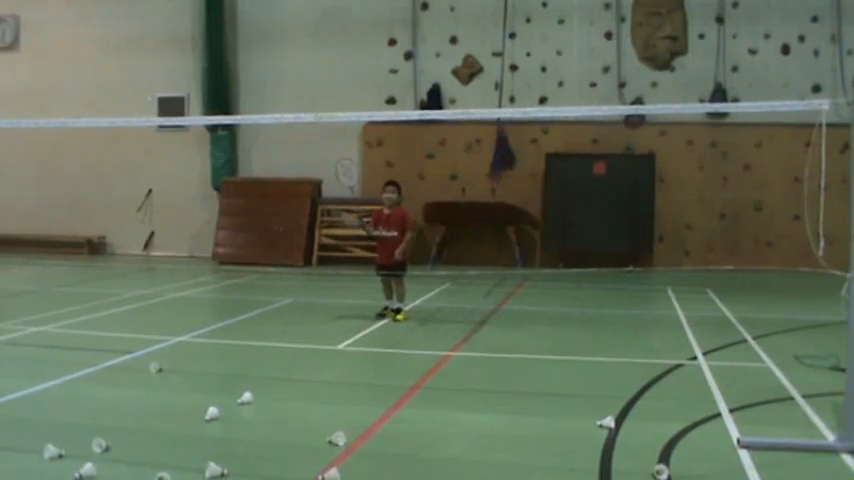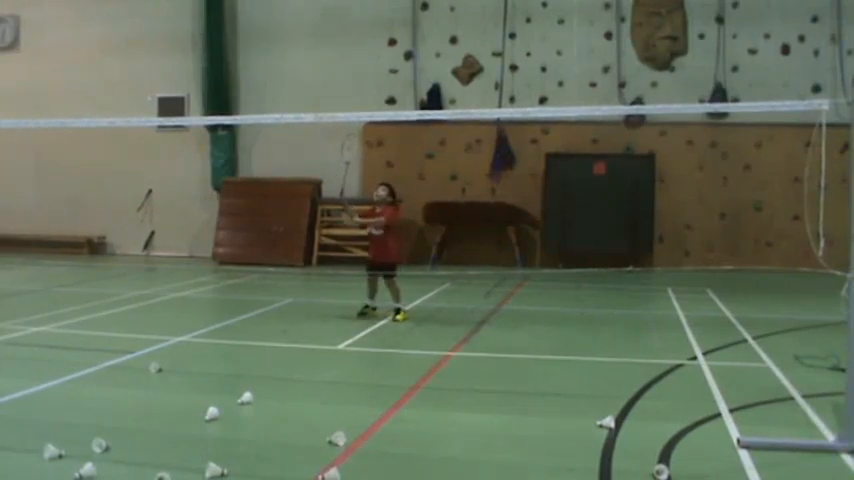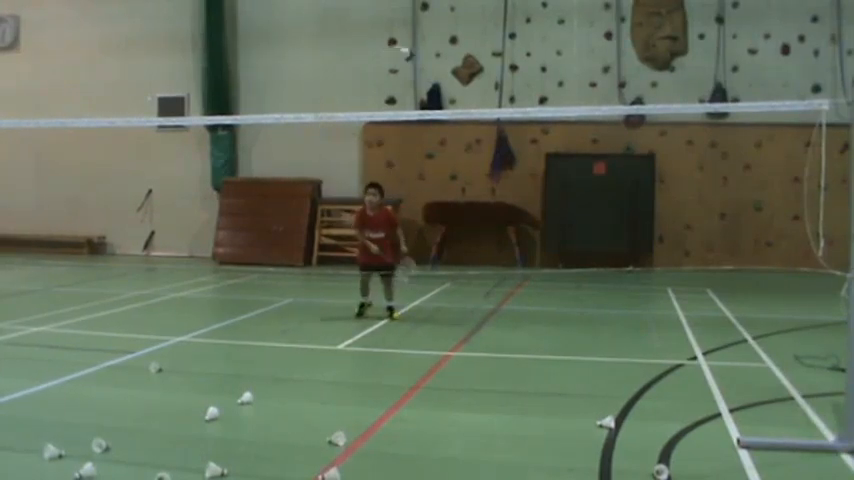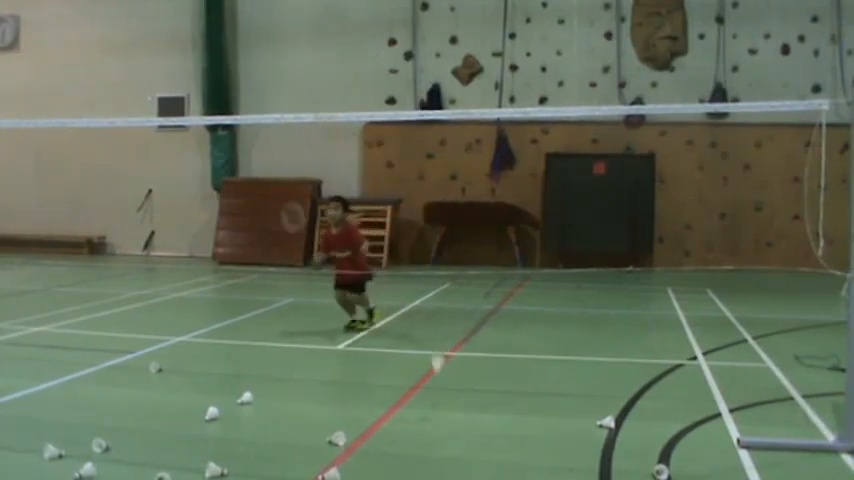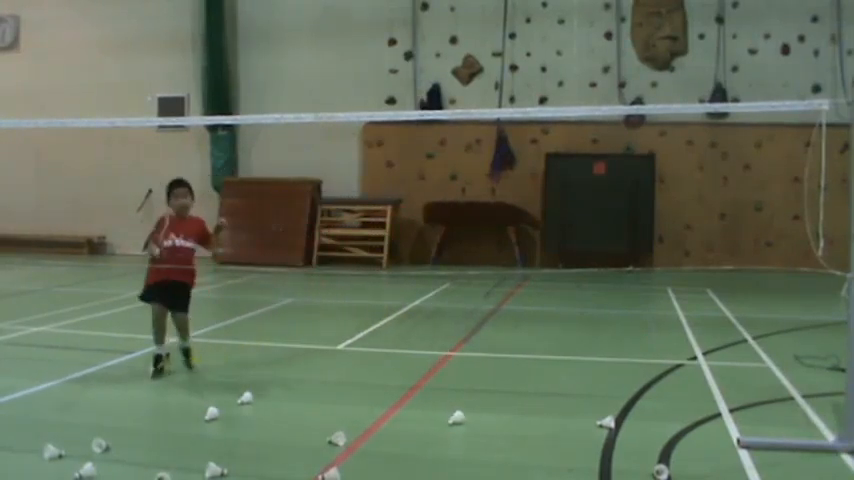
dt=1s
person 1, frame 1
left shoulder: (403, 213)
right shoulder: (378, 214)
left elbow: (409, 232)
right elbow: (372, 231)
left wrist: (401, 249)
right wrist: (367, 229)
left hip: (397, 255)
right hip: (382, 255)
left knee: (398, 281)
right knee: (385, 281)
left ankle: (400, 308)
right ankle: (390, 306)
person 1, frame 2
left shoulder: (390, 211)
right shoulder: (372, 212)
left elbow: (381, 221)
right elbow: (357, 218)
left wrist: (361, 220)
right wrist: (348, 209)
left hip: (389, 255)
right hip: (375, 254)
left knee: (390, 281)
right knee: (371, 279)
left ankle: (399, 309)
right ankle: (370, 305)
person 1, frame 3
left shoulder: (387, 213)
right shoulder: (361, 214)
left elbow: (396, 229)
right elbow: (358, 233)
left wrist: (402, 244)
right wrist: (370, 245)
left hip: (385, 253)
right hip: (366, 253)
left knee: (387, 280)
right knee: (364, 279)
left ankle: (390, 307)
right ankle: (364, 302)
person 1, frame 4
left shoulder: (351, 230)
right shoulder: (328, 234)
left elbow: (363, 243)
right elbow: (324, 252)
left wrist: (364, 249)
right wrist: (319, 259)
left hip: (357, 267)
right hip: (341, 269)
left knee: (355, 297)
right knee: (340, 296)
left ankle: (369, 307)
right ankle: (355, 319)
person 1, frame 5
left shoulder: (198, 223)
right shoulder: (164, 221)
left elbow: (209, 244)
right elbow: (151, 244)
left wrist: (217, 230)
right wrist: (153, 250)
left hip: (183, 278)
right hip: (159, 275)
left knee: (180, 317)
right knee: (158, 312)
left ankle: (185, 346)
right ankle: (160, 354)
